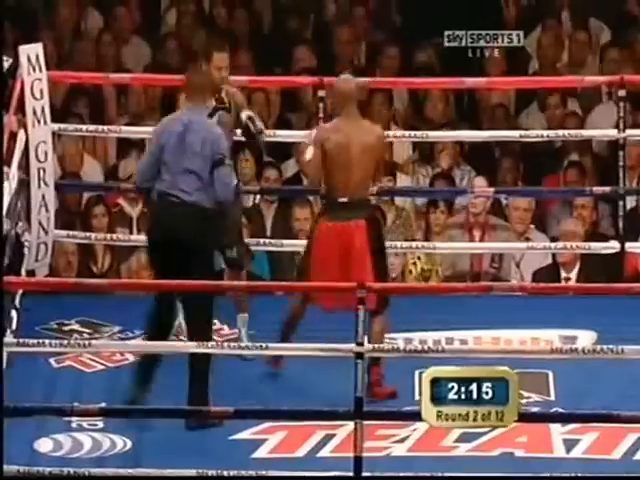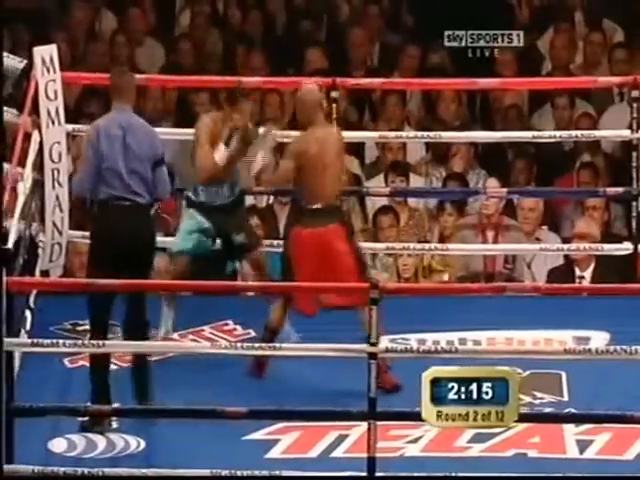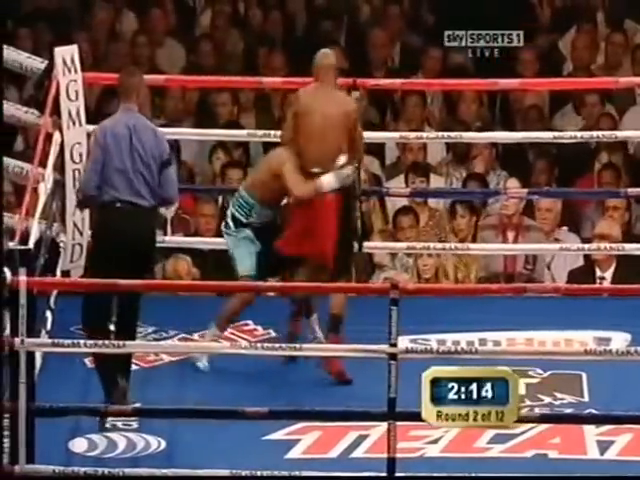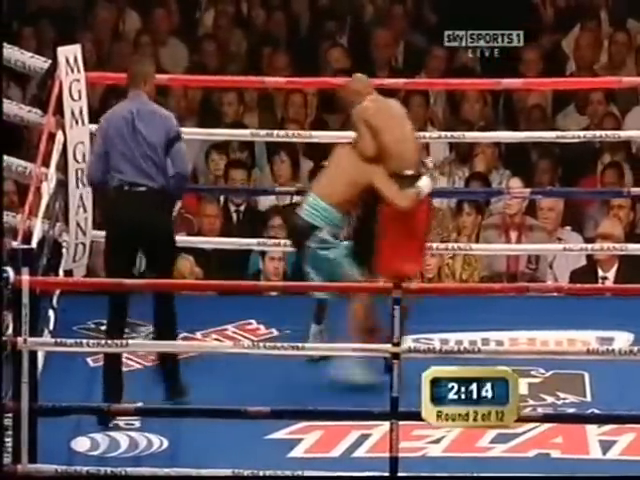
dt=0.5s
person 1, frame 1
left shoulder: (165, 127)
right shoulder: (214, 133)
left elbow: (143, 179)
right elbow: (225, 194)
right wrist: (219, 195)
left hip: (163, 218)
right hip: (196, 222)
left knee: (162, 305)
right knee: (199, 317)
left ankle: (141, 383)
right ankle: (198, 407)
person 1, frame 2
left shoulder: (98, 130)
right shoulder: (149, 133)
left elbow: (81, 188)
right elbow: (163, 191)
left hip: (109, 221)
right hip: (140, 223)
left knee: (100, 317)
right knee: (137, 312)
left ankle: (101, 408)
right ankle: (143, 395)
person 1, frame 3
left shoulder: (104, 130)
right shoulder: (155, 135)
left elbow: (87, 188)
right elbow: (170, 194)
left wrist: (86, 203)
left hip: (110, 221)
right hip: (142, 225)
left knee: (96, 310)
right knee: (128, 312)
left ankle: (113, 385)
right ankle: (119, 391)
person 1, frame 4
left shoulder: (109, 120)
right shoulder: (164, 118)
left elbow: (95, 176)
right elbow: (182, 171)
right wrist: (169, 197)
left hip: (120, 208)
right hip: (155, 208)
left knee: (118, 304)
right knee: (164, 298)
left ankle: (112, 399)
right ankle: (171, 382)
person 2, frame 1
left shoulder: (323, 133)
right shoulder: (375, 134)
left elbow: (311, 178)
left wrist: (310, 152)
left hip: (330, 218)
right hip: (361, 218)
left knee: (306, 289)
right knee: (377, 302)
left ankle: (279, 353)
right ankle: (374, 379)
person 2, frame 2
left shoulder: (299, 144)
right shoulder: (337, 136)
left elbow: (276, 180)
left wrist: (263, 172)
left hip: (305, 224)
right hip: (333, 222)
left knee: (287, 293)
right knee: (363, 297)
left ankle: (261, 358)
right ankle: (381, 369)
person 2, frame 3
left shoulder: (302, 97)
right shoulder: (350, 104)
left elbow: (287, 139)
right elbow: (358, 152)
right hip: (337, 188)
left knee: (307, 261)
right knee: (339, 273)
left ankle: (297, 325)
right ankle: (332, 349)
person 2, frame 4
left shoulder: (361, 111)
right shoulder: (396, 106)
left elbow: (368, 151)
right elbow: (409, 148)
left wrist: (358, 143)
right hip: (417, 187)
left knee: (367, 267)
right knee: (405, 270)
left ankle: (371, 334)
person 3, frame 1
left shoulder: (236, 97)
left elbow: (256, 145)
left wrist: (253, 126)
right wrist: (211, 118)
left knee: (238, 262)
left ankle: (242, 332)
right ankle: (180, 321)
person 3, frame 2
left shoulder: (247, 130)
right shoulder: (207, 124)
left elbow: (250, 164)
right elbow: (202, 173)
right wrist: (227, 146)
left hip: (230, 199)
right hip: (201, 201)
left knee: (258, 261)
right knee: (181, 267)
right ankle: (166, 324)
person 3, frame 3
left shoulder: (294, 156)
right shoulder: (287, 158)
right elbow: (300, 192)
right wrist: (334, 179)
left hip: (266, 223)
right hip: (242, 226)
right knee: (248, 293)
right ankle: (210, 337)
person 3, frame 4
left shoulder: (343, 151)
right shoulder: (375, 170)
right elbow: (404, 203)
right wrist: (425, 184)
left hip: (307, 224)
right hip: (317, 232)
left knee: (331, 286)
right knee: (361, 290)
right ankle: (352, 361)
